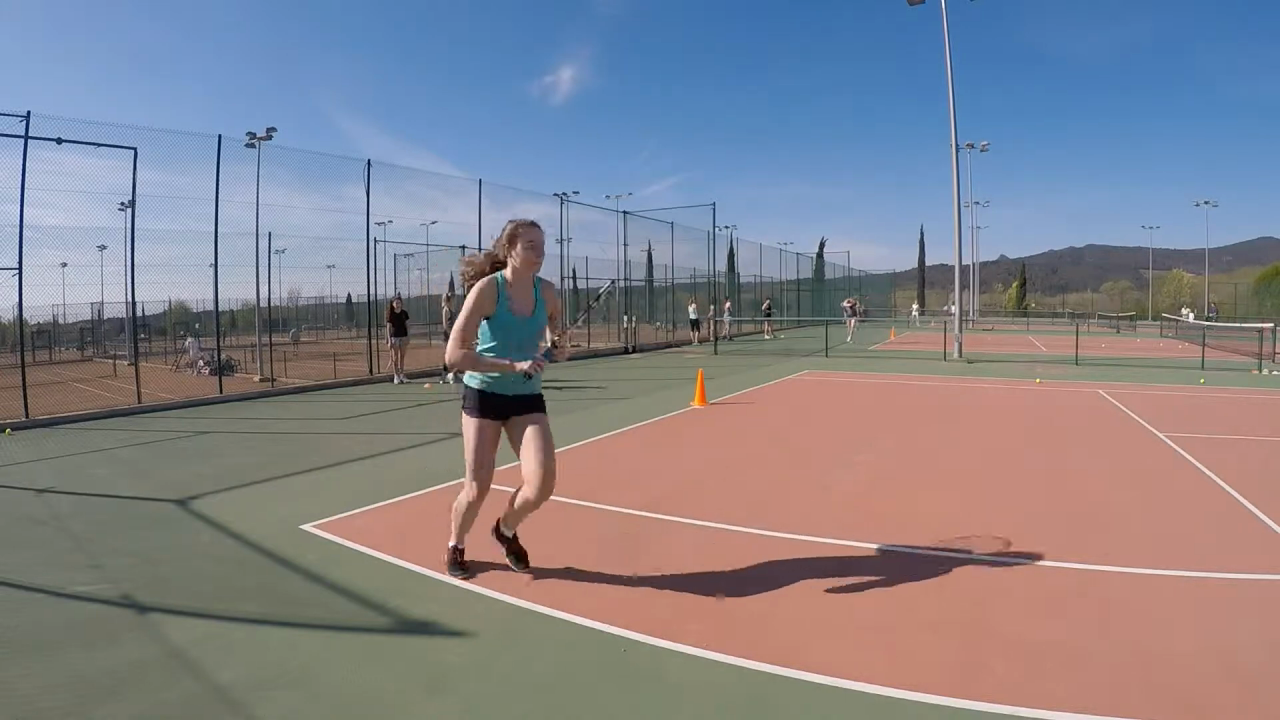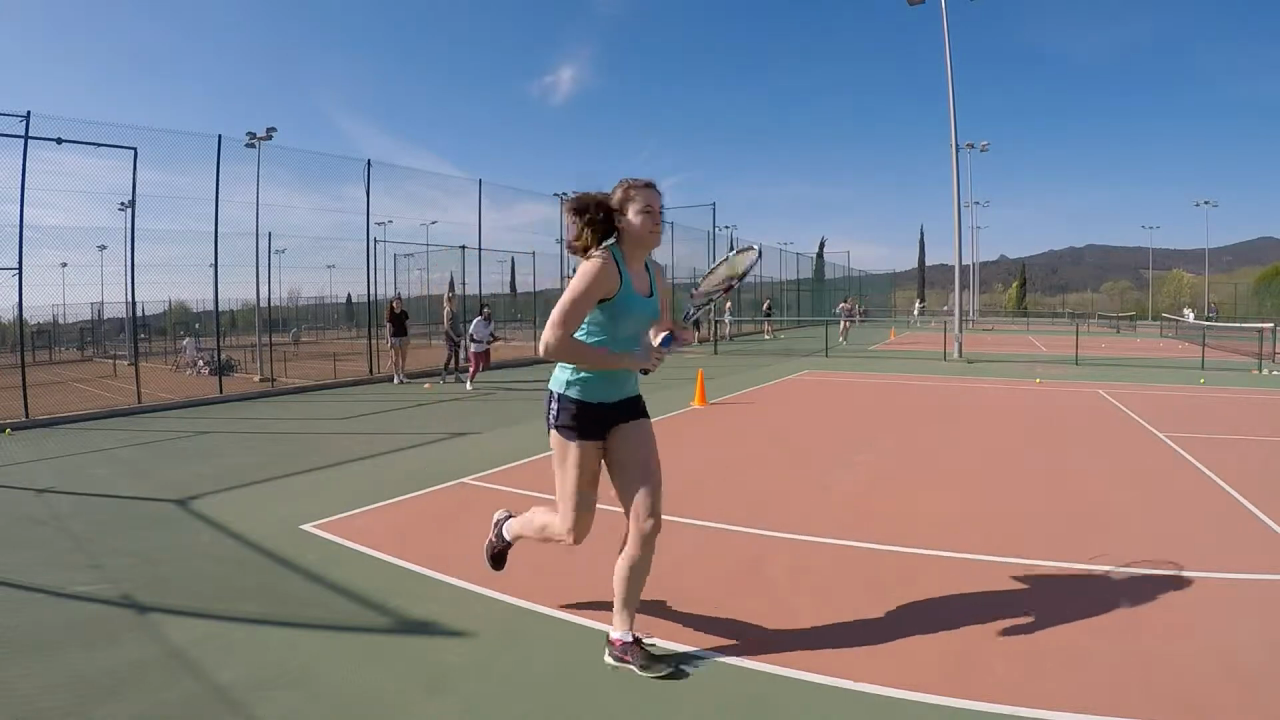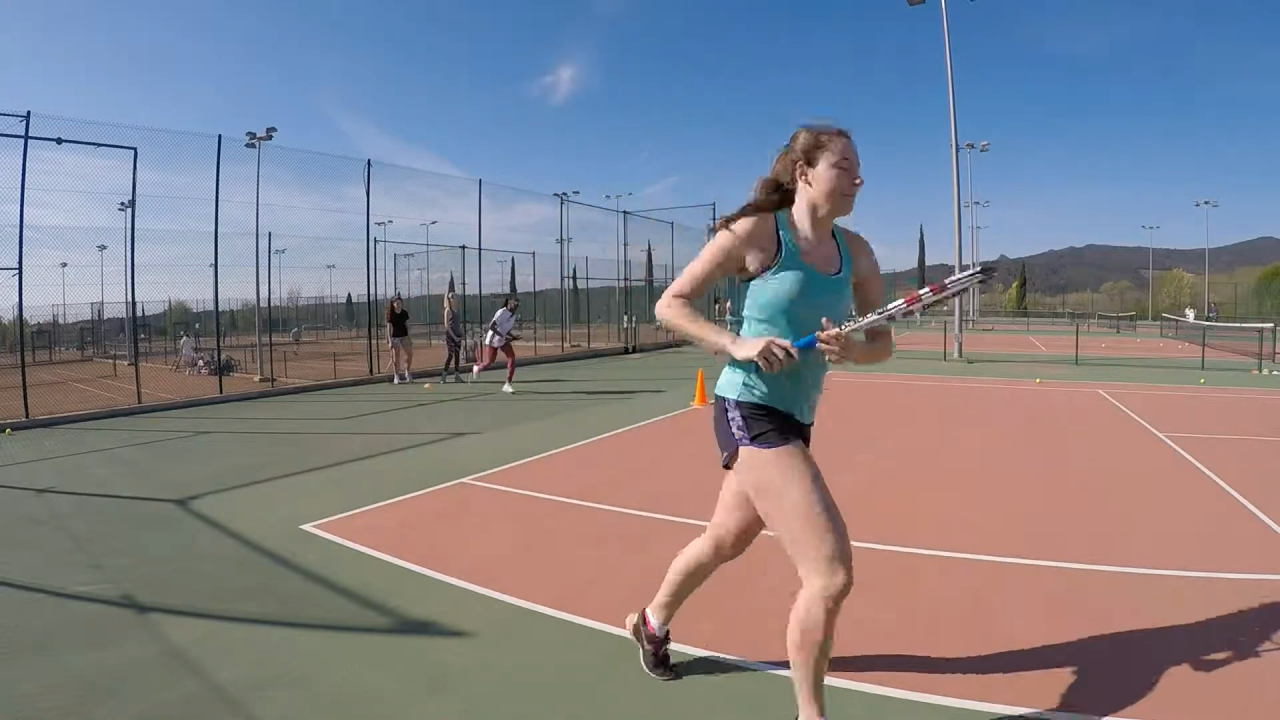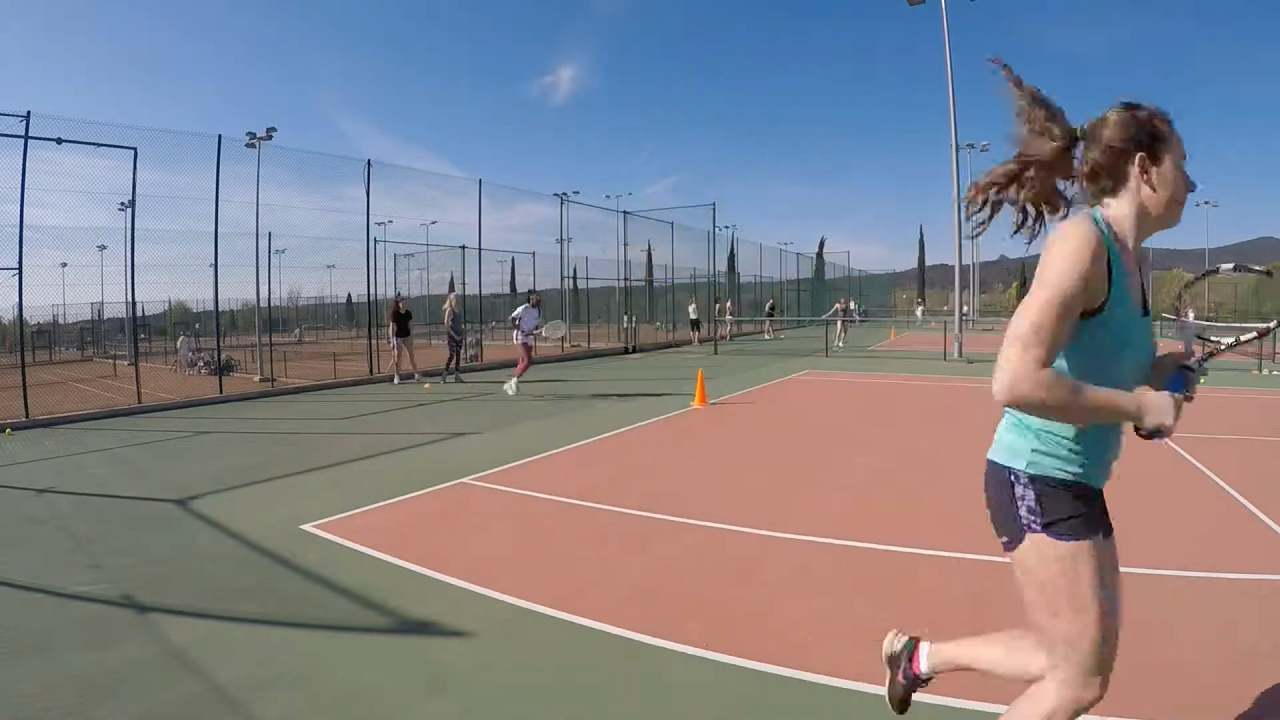
dt=0.2s
person 1, frame 1
left shoulder: (547, 291)
right shoulder: (485, 290)
right elbow: (454, 356)
left wrist: (555, 351)
right wrist: (514, 367)
left hip: (526, 398)
right hip: (483, 394)
left knee: (541, 487)
right knee: (478, 488)
left ankle: (507, 528)
right ankle: (455, 546)
person 1, frame 2
left shoulder: (655, 273)
right shoulder: (598, 265)
right elbow: (549, 342)
left wrist: (669, 332)
right wrist: (628, 359)
left hip: (624, 404)
right hip: (577, 401)
left knee: (648, 522)
right knee: (572, 532)
left ankle: (623, 638)
right ankle: (508, 526)
person 1, frame 3
left shoulder: (858, 249)
right shoulder: (754, 231)
left elbow: (877, 345)
right elbow: (669, 304)
left wrist: (847, 344)
right wrist: (738, 345)
left hip: (786, 415)
right hip: (748, 413)
left knee: (726, 539)
right knee: (832, 572)
left ankle: (652, 623)
person 1, frame 4
left shoulder: (1123, 253)
right shoulder: (1080, 242)
right elbow: (1013, 384)
left wrist: (1156, 369)
right wrist: (1135, 403)
left hip: (1069, 483)
right hip: (1038, 483)
left knee: (1067, 665)
left ankle: (920, 656)
